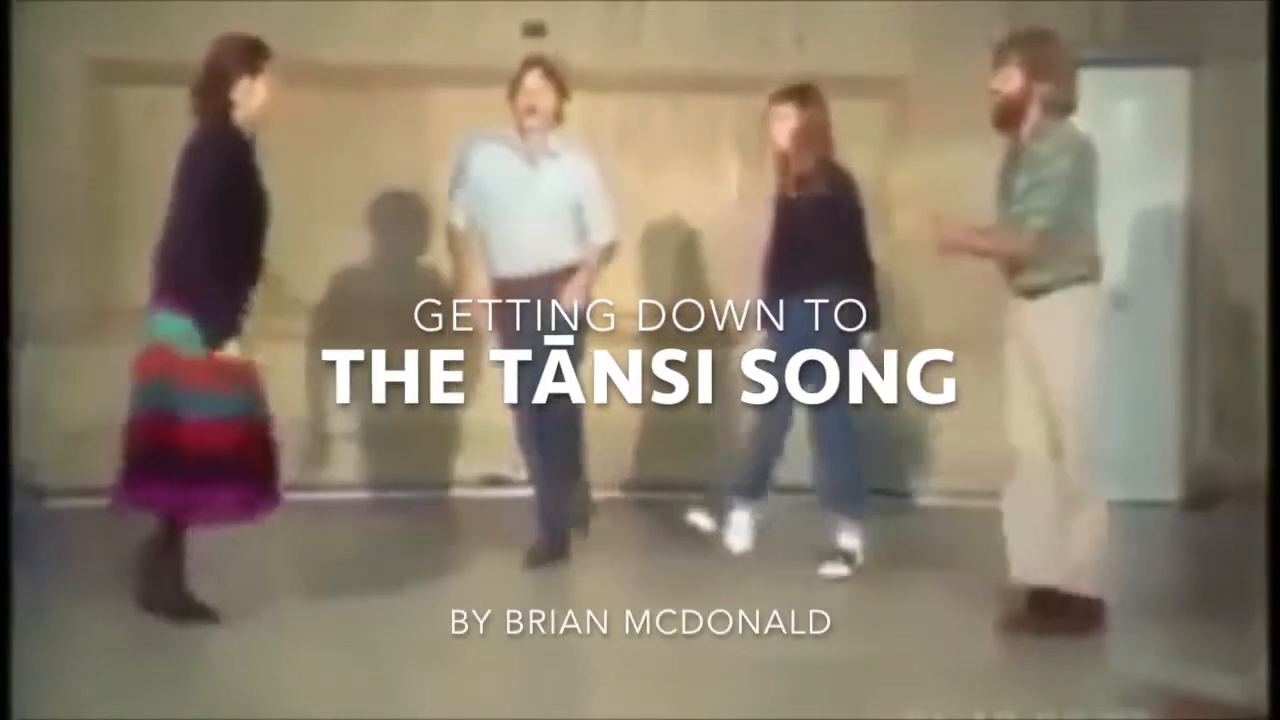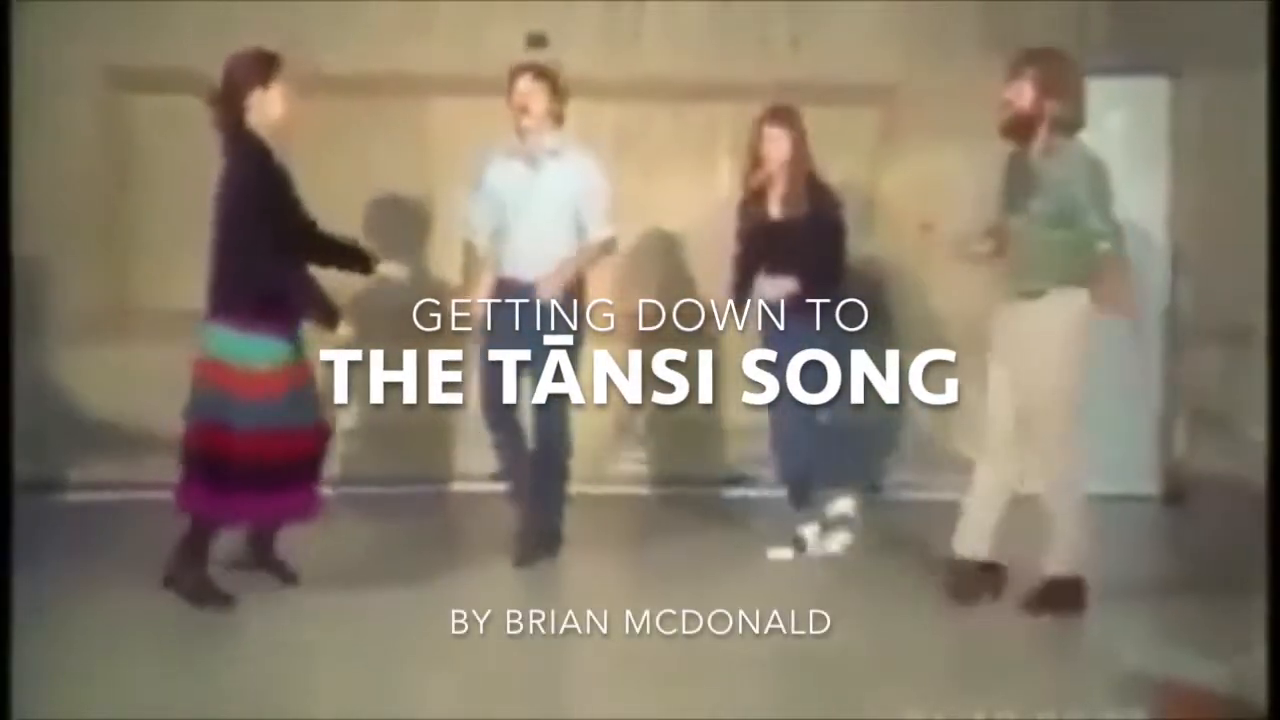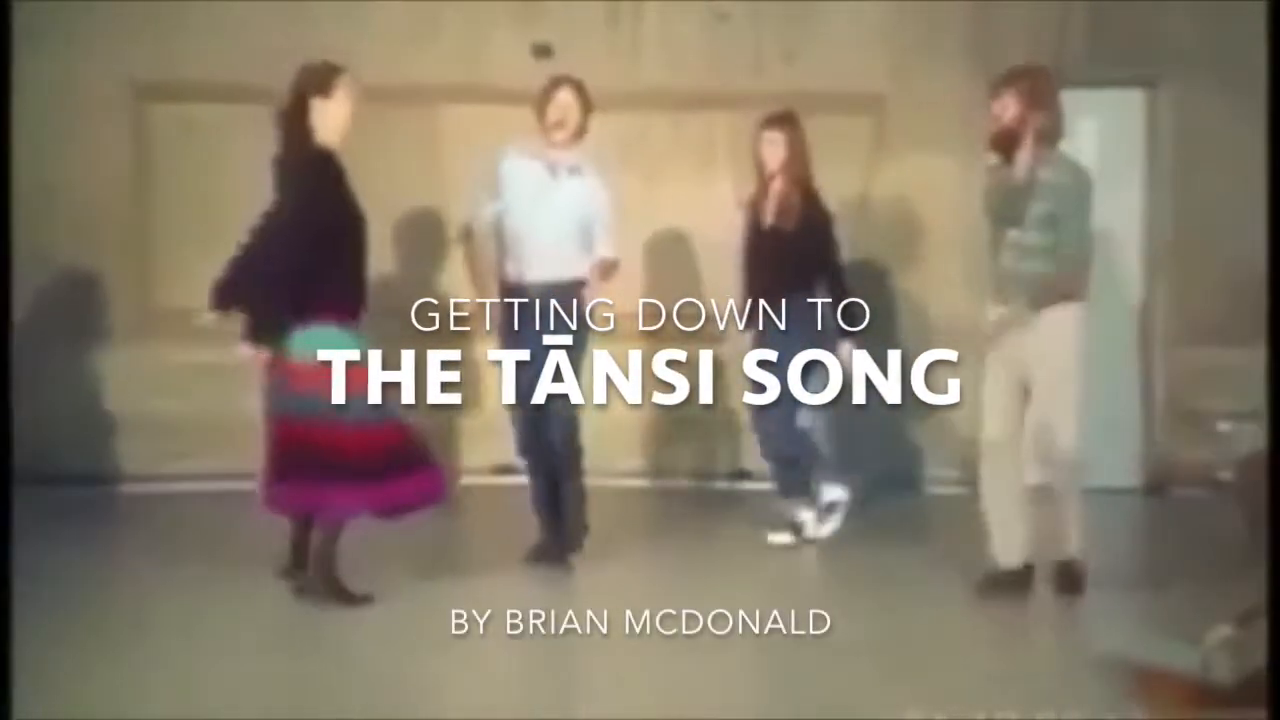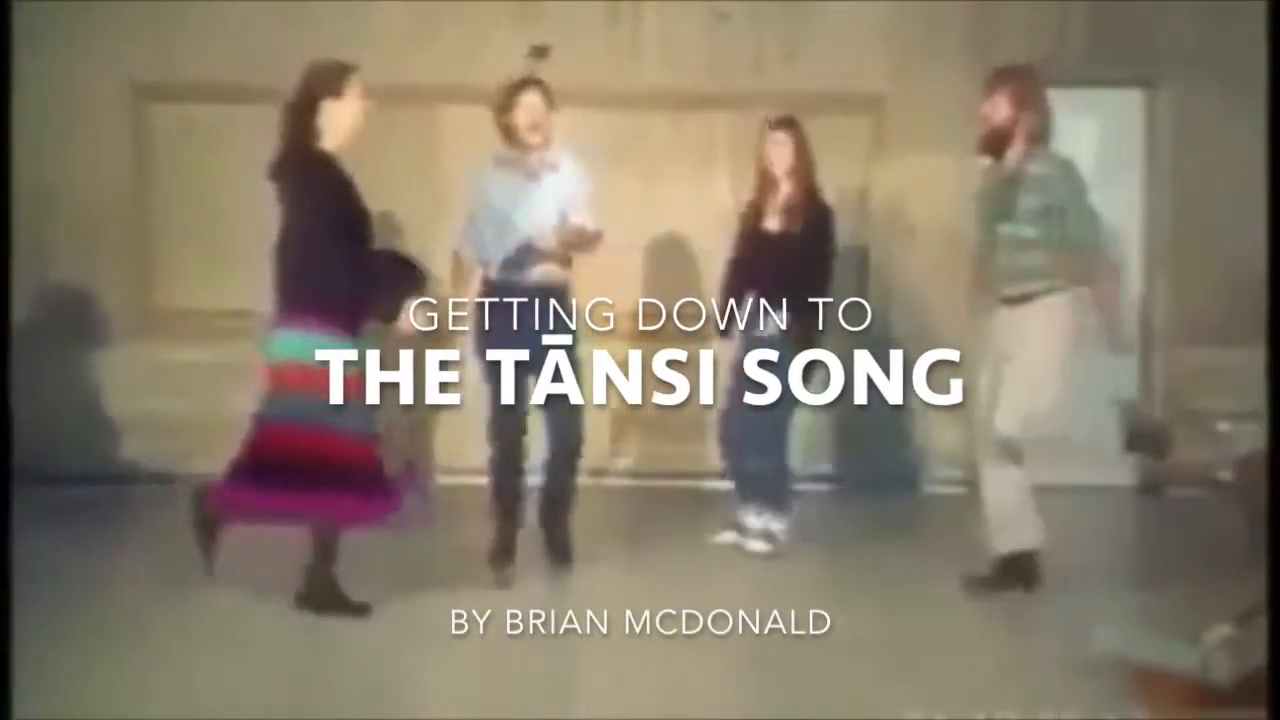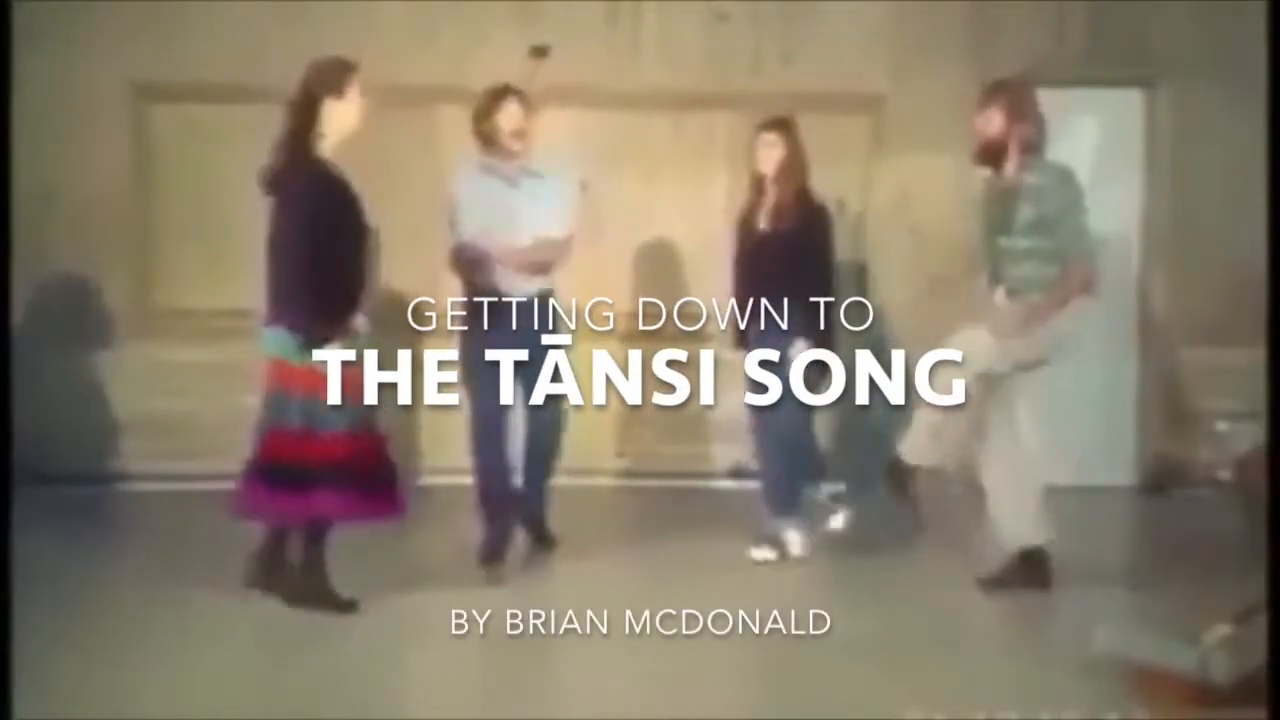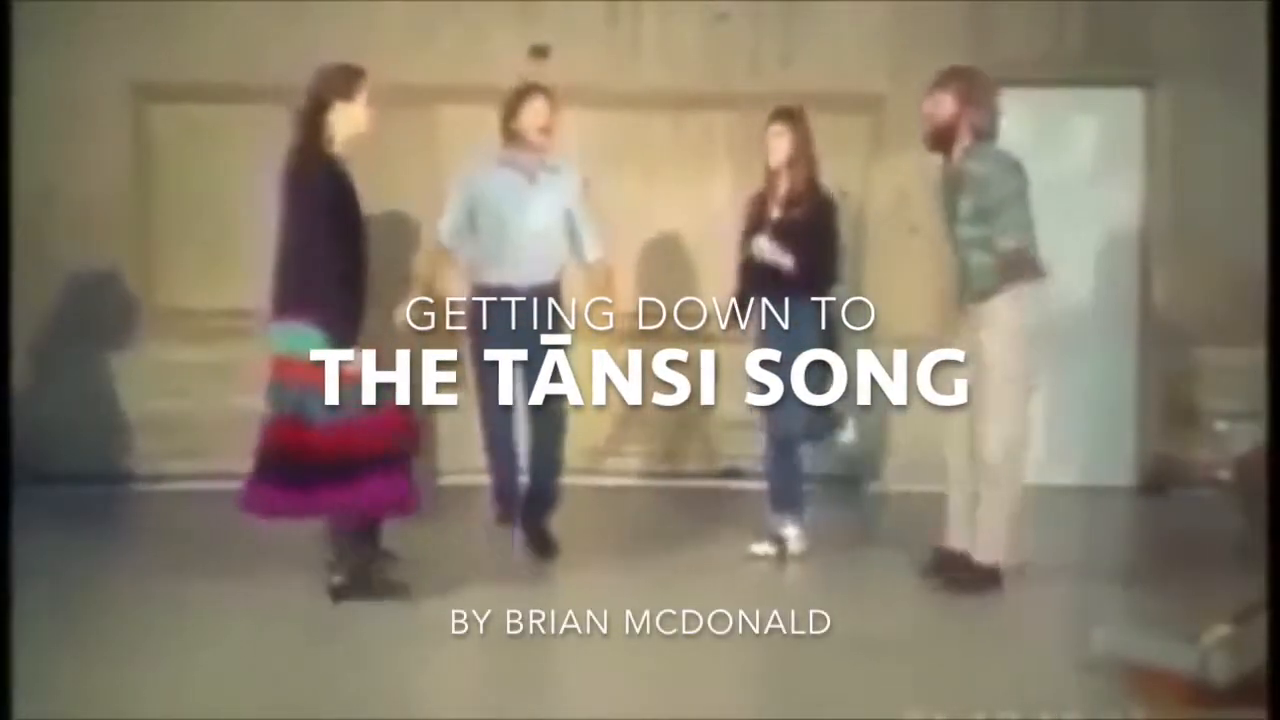
dt=0.5s
person 1, frame 1
left shoulder: (224, 148)
right shoulder: (217, 150)
right elbow: (195, 245)
left wrist: (239, 297)
right wrist: (219, 328)
left hip: (201, 319)
right hip: (195, 323)
left knee: (193, 445)
right knee: (199, 446)
left ankle: (162, 570)
right ankle: (162, 575)
person 1, frame 2
left shoulder: (255, 163)
right shoulder: (250, 166)
left elbow: (299, 237)
right elbow: (267, 258)
left wrist: (369, 263)
right wrist: (326, 313)
left hip: (263, 327)
right hip: (249, 330)
left knee: (294, 438)
right knee: (245, 448)
left ankle: (259, 544)
right ankle: (188, 562)
person 1, frame 3
left shoulder: (306, 167)
right shoulder: (316, 170)
left elbow: (271, 243)
right elbow: (280, 246)
left wrist: (229, 295)
right wrist: (263, 328)
left hip: (310, 330)
right hip: (320, 333)
left knee: (323, 451)
right knee: (347, 451)
left ankle: (303, 556)
right ankle: (320, 571)
person 1, frame 4
left shoulder: (313, 171)
right shoulder: (317, 173)
left elbow: (347, 252)
right elbow: (335, 259)
left wrist: (407, 277)
right wrist: (395, 299)
left hip: (320, 327)
right hip: (317, 331)
left knee: (323, 453)
right knee: (325, 454)
person 1, frame 5
left shoulder: (315, 171)
right shoulder: (307, 174)
right elbow: (293, 259)
left wrist: (345, 314)
right wrist: (317, 335)
left hip: (317, 329)
right hip: (306, 335)
left knee: (313, 449)
right knee: (324, 450)
left ankle: (271, 561)
right ankle: (308, 573)
person 1, frame 6
left shoulder: (315, 168)
right shoulder: (321, 172)
right elbow: (323, 260)
right wrist: (344, 339)
left hip: (313, 326)
right hip: (316, 331)
left knee: (347, 443)
right knee: (346, 445)
left ankle: (354, 558)
right ankle: (354, 563)
person 2, frame 1
left shoulder: (1066, 150)
right shoulder: (1022, 148)
left elbow: (1027, 241)
left wrist: (959, 240)
left hip: (1063, 306)
right hip: (1025, 305)
left knee: (1073, 452)
right knee: (1029, 448)
left ankle: (1083, 593)
right ankle: (1043, 583)
person 2, frame 2
left shoulder: (1078, 168)
right shoulder: (1020, 159)
left elbow: (1109, 254)
left wrist: (1128, 323)
right wrist: (991, 243)
left hip: (1057, 311)
right hip: (1016, 307)
left knee: (1051, 443)
right knee: (1002, 434)
left ankle: (1065, 574)
right ankle: (974, 555)
person 2, frame 3
left shoulder: (1068, 179)
right shoulder: (997, 176)
left elbow: (1072, 268)
left wrist: (1023, 304)
right wrist: (1002, 314)
left hip: (1055, 321)
right hip: (1006, 322)
left knee: (1053, 445)
right knee: (998, 442)
left ankle: (1072, 552)
right ankle: (1010, 561)
person 2, frame 4
left shoulder: (1056, 174)
right shoulder: (993, 177)
left elbow: (1093, 253)
left wrist: (1113, 324)
right wrist: (984, 297)
left hip: (1046, 313)
right hip: (1006, 315)
left knee: (1010, 431)
right knee: (998, 436)
right ankle: (1016, 550)
person 2, frame 5
left shoulder: (1053, 183)
right shoulder: (997, 187)
left elbow: (1080, 269)
left wrist: (1027, 317)
right wrist: (983, 288)
left hip: (1049, 317)
right hip: (1019, 313)
left knee: (956, 357)
right knee: (1004, 435)
left ankle: (915, 454)
right ankle: (1026, 553)
person 2, frame 6
left shoulder: (997, 170)
right shoulder: (954, 170)
left elbow: (1018, 251)
left wrist: (1004, 260)
left hip: (1010, 307)
right hip: (980, 311)
left knee: (999, 436)
right knee: (974, 430)
left ankle: (986, 559)
right ankle: (962, 545)
person 3, frame 1
left shoulder: (578, 164)
right shoulder: (481, 156)
left elbow: (603, 237)
right elbow: (461, 222)
left wrist: (583, 281)
right wrist: (473, 276)
left hip: (562, 289)
right hip: (511, 295)
left knee: (555, 393)
right knee: (530, 411)
left ankle: (572, 479)
right ankle: (552, 527)
person 3, frame 2
left shoulder: (580, 165)
right shoulder: (497, 167)
left elbow: (602, 238)
right elbow: (483, 237)
left wrist: (567, 269)
right wrist: (481, 283)
left hip: (556, 299)
right hip: (509, 295)
left knee: (551, 410)
right knee: (498, 403)
left ankle: (546, 524)
right ankle: (533, 509)
person 3, frame 3
left shoulder: (591, 185)
right shoulder: (509, 165)
left elbow: (604, 254)
right elbow: (487, 229)
left wrist: (596, 279)
left hip: (564, 302)
right hip: (517, 301)
left knee: (557, 409)
right knee: (528, 415)
left ankle: (569, 522)
right ankle: (555, 521)
person 3, frame 4
left shoulder: (570, 173)
right shoulder: (488, 179)
left elbow: (587, 234)
right elbow: (470, 252)
left wrist: (562, 240)
left hip: (551, 303)
right hip: (502, 302)
left knee: (565, 420)
right knee: (505, 423)
left ankle: (555, 524)
right ankle: (506, 533)
person 3, frame 5
left shoulder: (552, 184)
right shoulder: (467, 185)
left elbow: (558, 244)
right elbow: (465, 253)
left wrist: (509, 253)
right wrist: (497, 271)
left hip: (536, 308)
right hip: (486, 311)
left knee: (547, 413)
right knee: (488, 422)
left ankle: (532, 509)
right ankle: (497, 528)
person 3, frame 6
left shoulder: (567, 180)
right shoulder: (480, 179)
left elbow: (588, 247)
right elbow: (448, 241)
left hip: (544, 305)
right hip: (494, 305)
left knee: (550, 417)
right knee: (497, 414)
left ankle: (536, 518)
right ankle: (507, 506)
person 4, frame 1
left shoulder: (833, 183)
right shoulder: (788, 187)
left elbow: (857, 258)
left wrist: (864, 324)
right wrist: (771, 313)
left hip: (825, 319)
right hip: (790, 318)
left knee: (831, 423)
right knee: (771, 416)
left ankle: (848, 539)
right ankle: (739, 516)
person 4, frame 2
left shoulder: (818, 199)
right shoulder: (754, 202)
left elbow: (833, 267)
right elbow: (747, 261)
left wrist: (794, 285)
right wrist: (744, 298)
left hip: (817, 321)
right hip: (778, 323)
left knee: (814, 419)
right knee: (785, 427)
left ankle: (838, 507)
right ankle: (808, 525)
person 4, frame 3
left shoulder: (808, 207)
right shoulder: (759, 203)
left elbow: (831, 271)
left wrist: (841, 334)
right wrist: (754, 317)
left hip: (797, 323)
right hip: (770, 324)
left knee: (773, 420)
right knee: (771, 420)
left ankle: (831, 491)
right ankle: (804, 511)
person 4, frame 4
left shoulder: (814, 212)
right shoulder: (756, 209)
left elbow: (819, 279)
right elbow: (739, 270)
left wrist: (789, 318)
right wrist: (729, 321)
left hip: (789, 331)
right hip: (756, 326)
left knee: (766, 425)
right knee: (735, 425)
left ankle: (772, 520)
right ankle: (750, 515)
person 4, frame 5
left shoulder: (808, 213)
right shoulder: (751, 214)
left elbow: (821, 281)
left wrist: (812, 337)
right wrist: (743, 331)
left hip: (798, 334)
right hip: (765, 332)
left knee: (785, 426)
right knee: (770, 428)
left ankle: (789, 528)
right ankle: (789, 527)
person 4, frame 6
left shoulder: (818, 205)
right shoulder: (760, 204)
left elbow: (823, 273)
right elbow: (749, 264)
left wrist: (783, 258)
right wrist: (741, 307)
left hip: (804, 321)
right hip: (770, 321)
left knee: (792, 424)
right knee: (779, 426)
right ankle: (788, 528)
